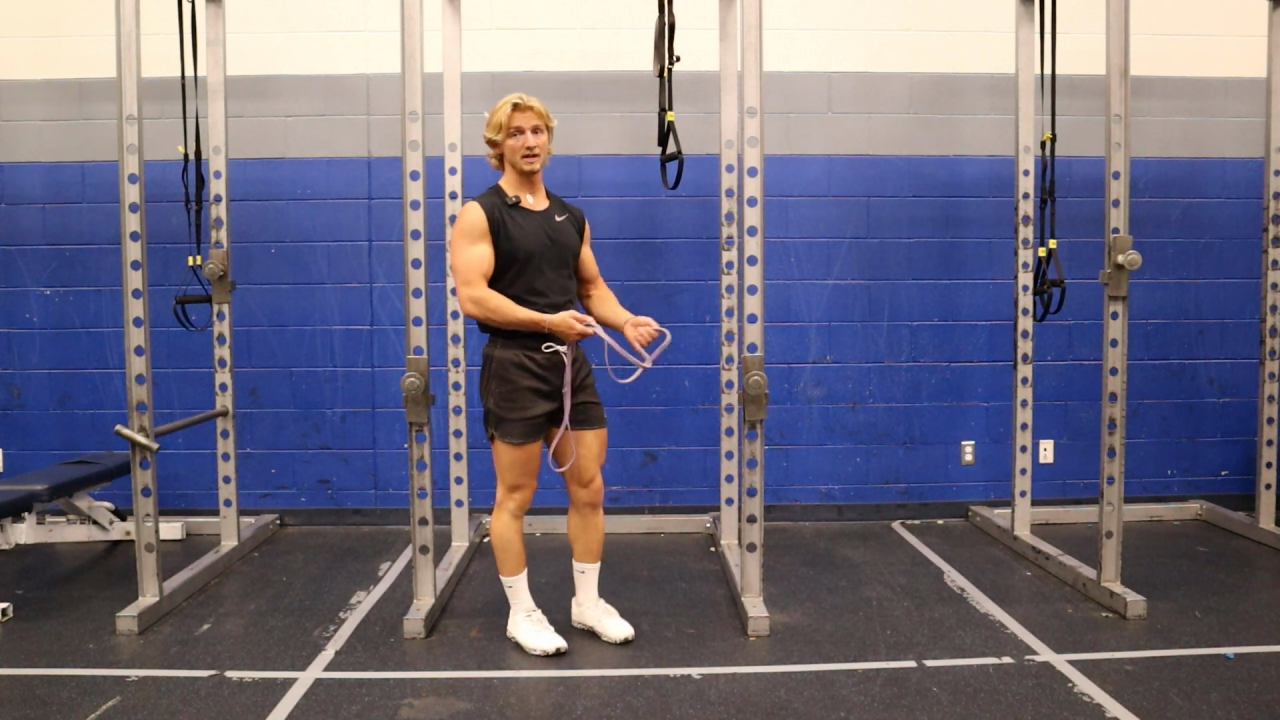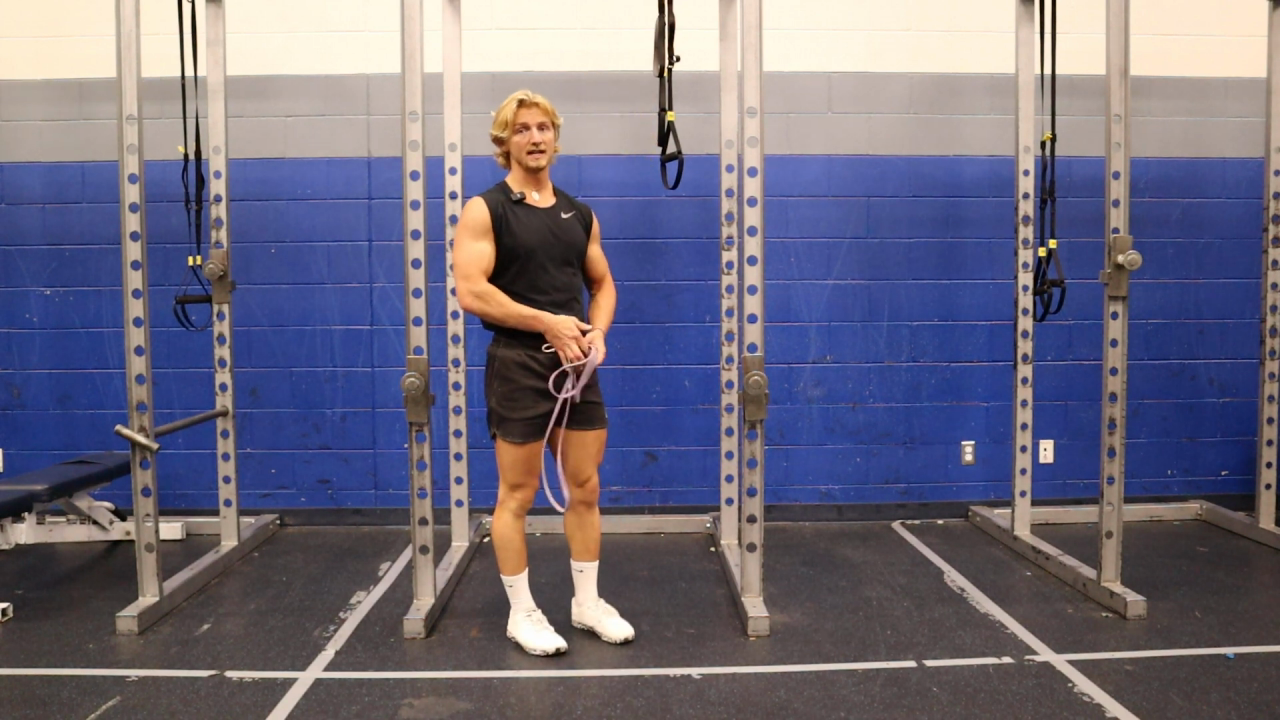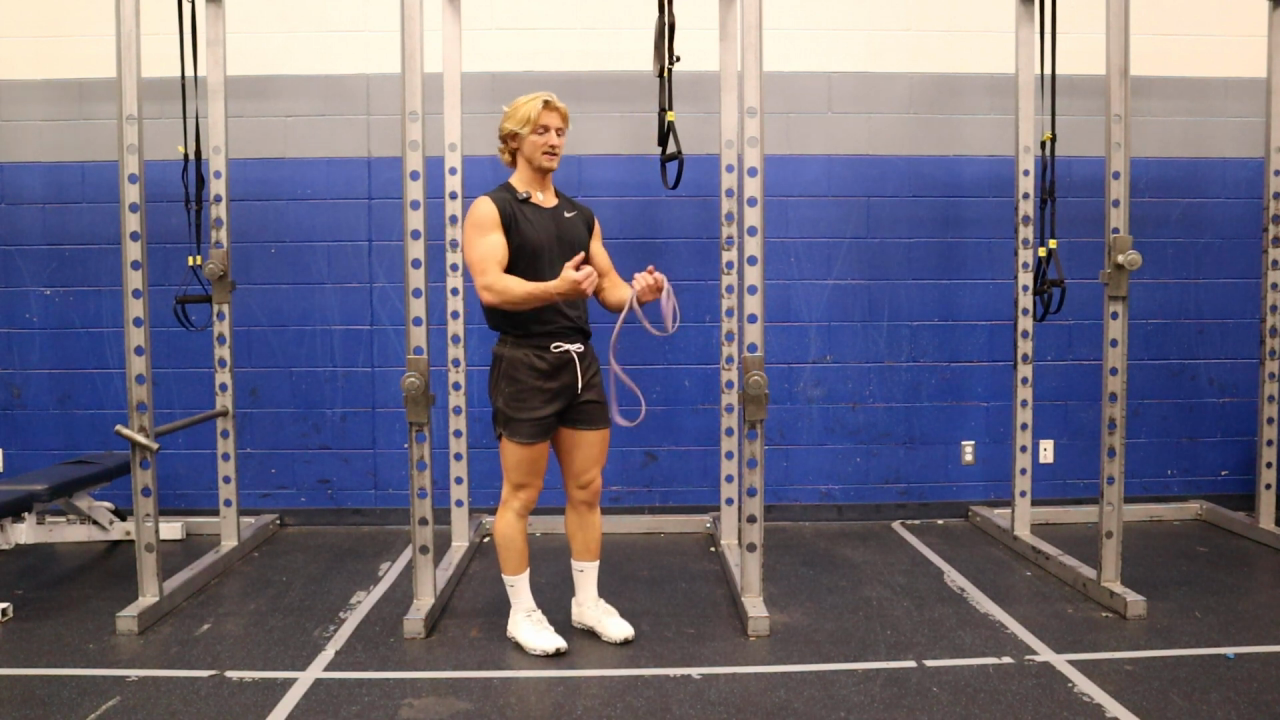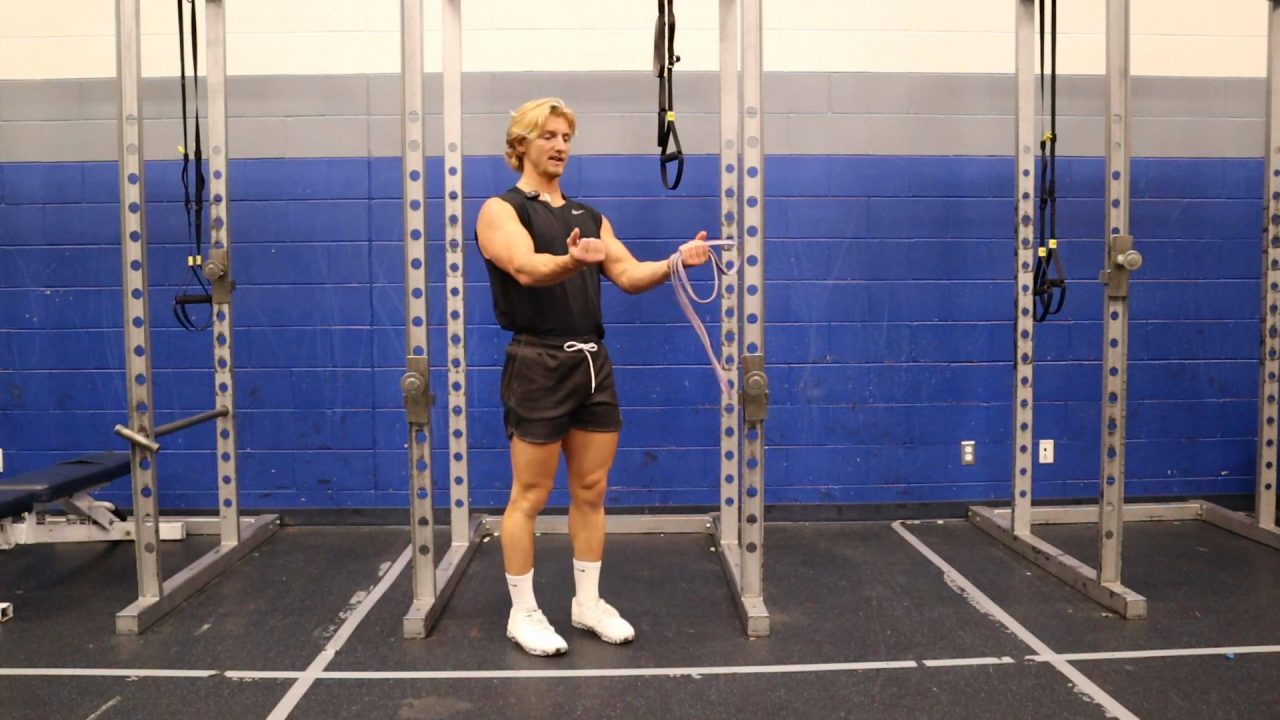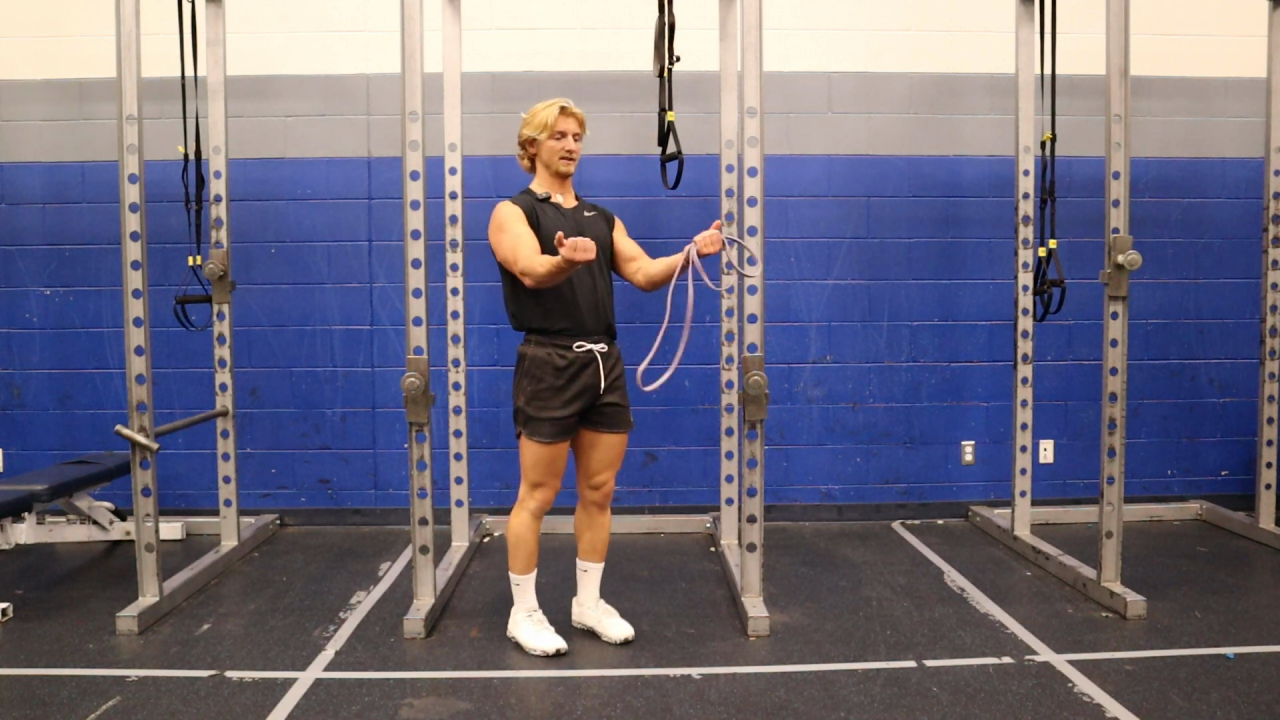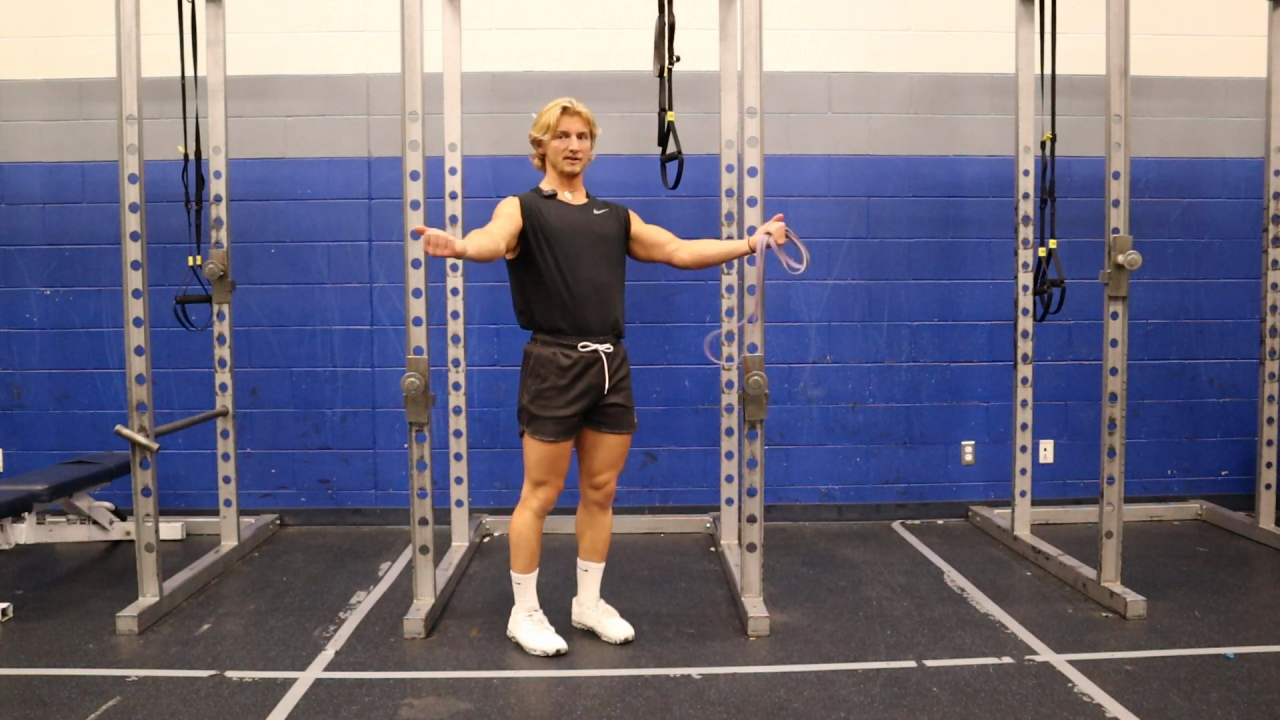
dt=0.4s
person 1, frame 1
left shoulder: (570, 216)
right shoulder: (481, 214)
left elbow: (592, 285)
right elbow: (472, 297)
left wrist: (628, 318)
right wrist: (548, 320)
left hip: (574, 362)
right hip: (517, 365)
left knee: (589, 488)
right knee: (516, 496)
left ankle: (588, 601)
right ankle: (522, 613)
person 1, frame 2
left shoulder: (580, 214)
right shoulder: (485, 210)
left elbow: (602, 283)
right elbow: (471, 292)
left wrist: (596, 329)
right wrist: (546, 322)
left hip: (578, 365)
right hip: (520, 364)
left knee: (585, 489)
right knee: (518, 495)
left ankle: (588, 602)
right ankle: (522, 612)
person 1, frame 3
left shoulder: (580, 216)
right shoulder: (490, 208)
left elbow: (606, 282)
right elbow: (491, 286)
left wrist: (637, 289)
right wrist: (557, 288)
left hip: (582, 362)
right hip: (525, 364)
left knee: (587, 490)
right knee: (521, 495)
left ankle: (588, 601)
right ankle: (522, 612)
person 1, frame 4
left shoulder: (588, 216)
right shoulder: (501, 210)
left elbow: (627, 274)
right elbow: (527, 268)
left wrist: (675, 263)
right wrist: (572, 261)
left hip: (594, 362)
right hip: (538, 364)
left knee: (591, 491)
right knee: (530, 496)
left ankle: (588, 601)
right ankle: (522, 612)
person 1, frame 5
left shoulder: (601, 217)
right shoulder: (513, 212)
left elbow: (642, 271)
right elbow: (531, 271)
left wrist: (693, 252)
right wrist: (562, 258)
left hip: (606, 363)
right hip: (549, 364)
left knee: (598, 492)
right knee: (538, 495)
left ankle: (589, 602)
right ankle: (524, 612)
person 1, frame 6
left shoulder: (615, 216)
right shoulder: (522, 209)
left elbow: (679, 251)
right elbow: (494, 239)
left wrist: (752, 242)
right wrist: (458, 247)
left hip: (611, 363)
right hip: (554, 363)
left knee: (600, 492)
right knee: (540, 495)
left ankle: (589, 602)
right ankle: (524, 612)
